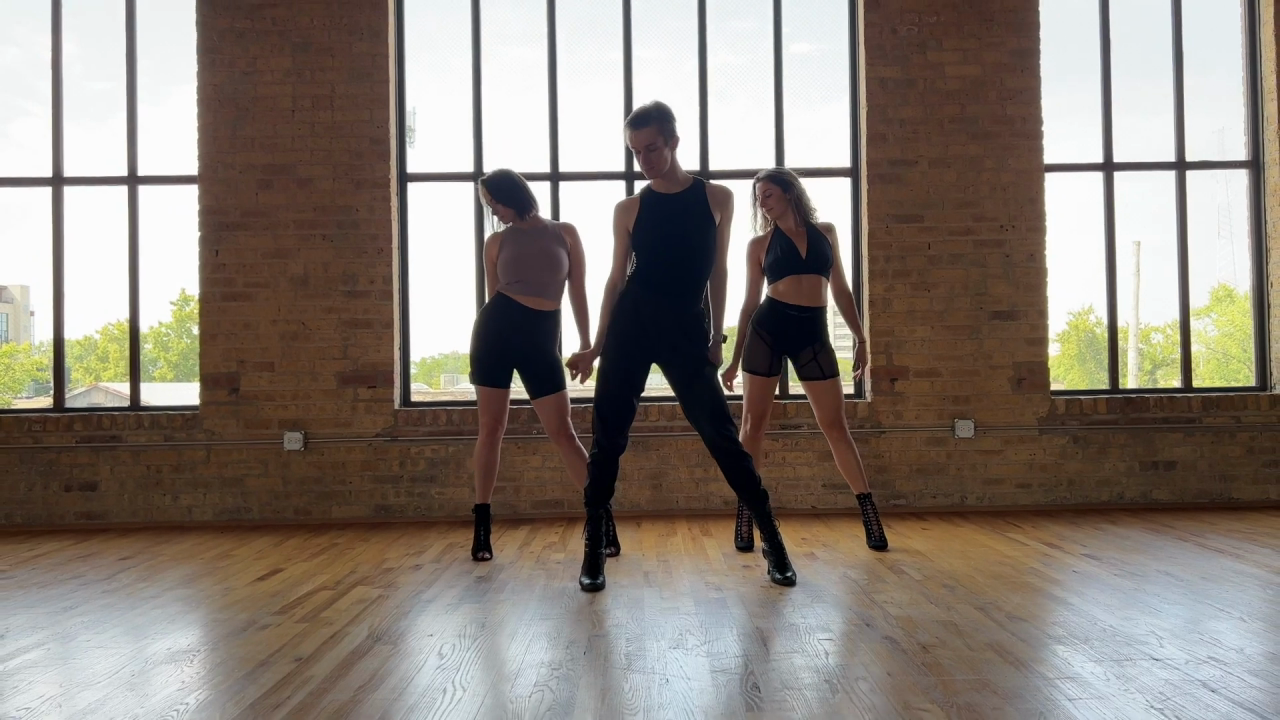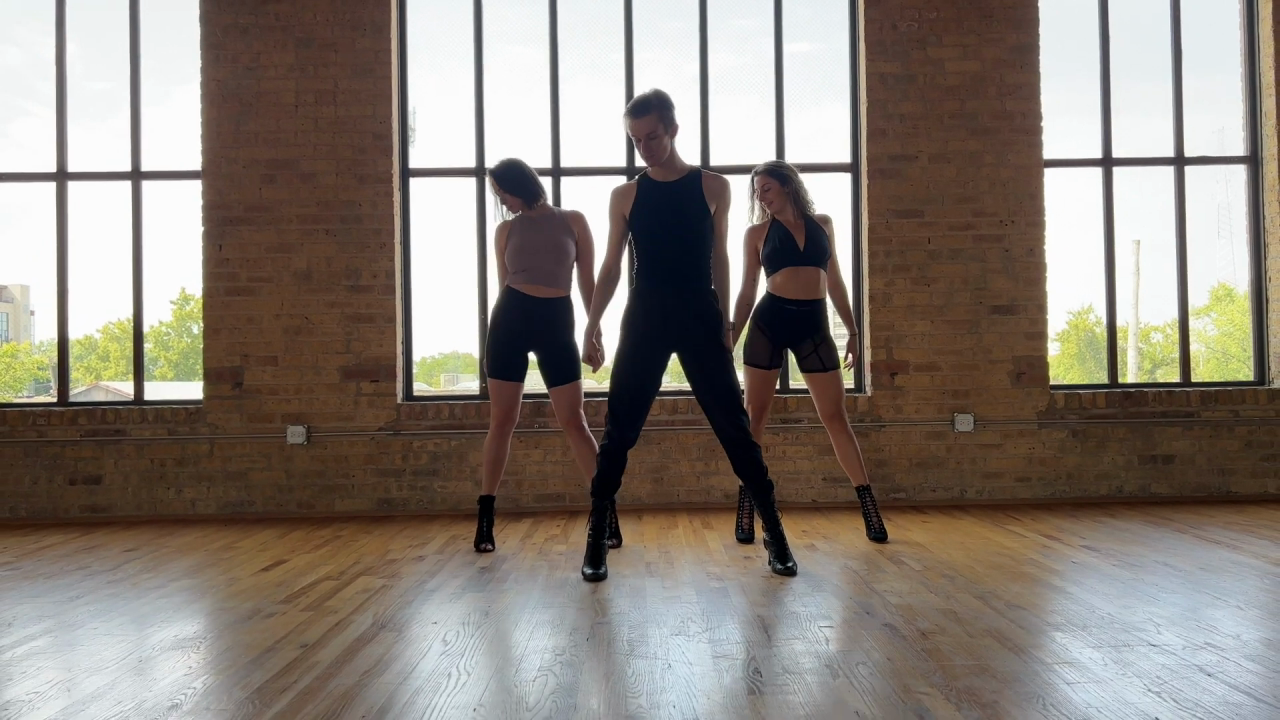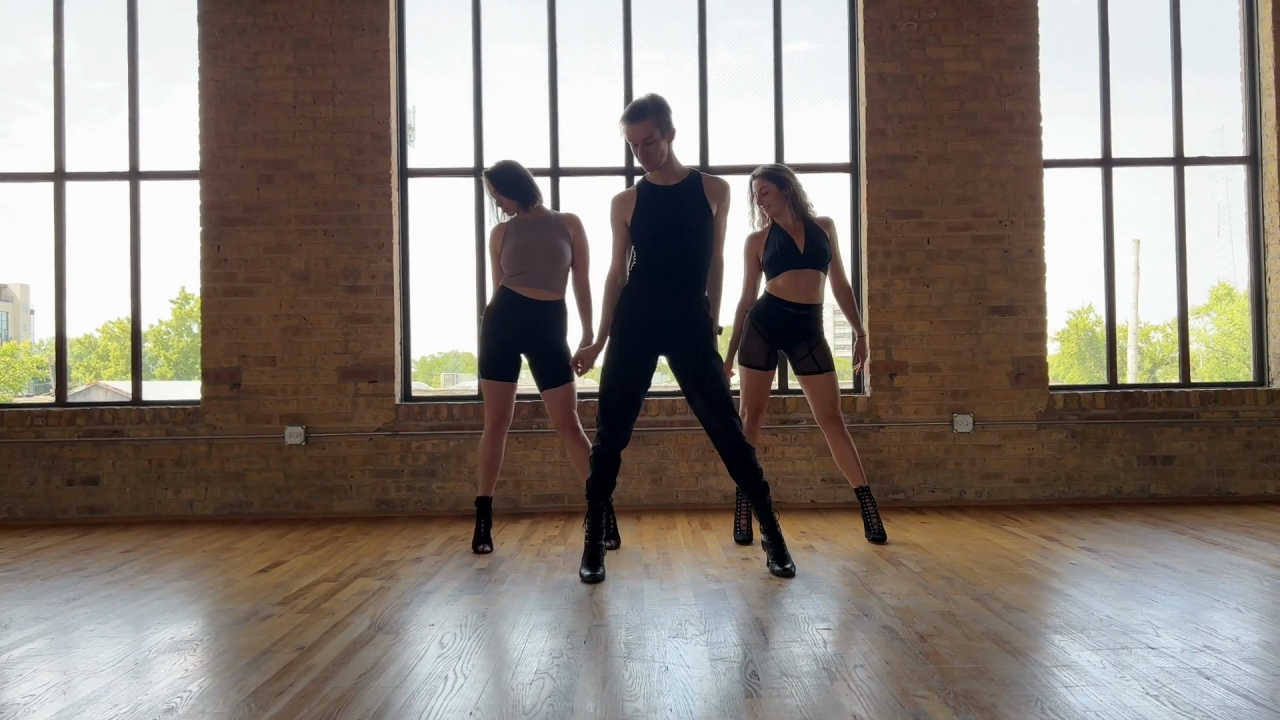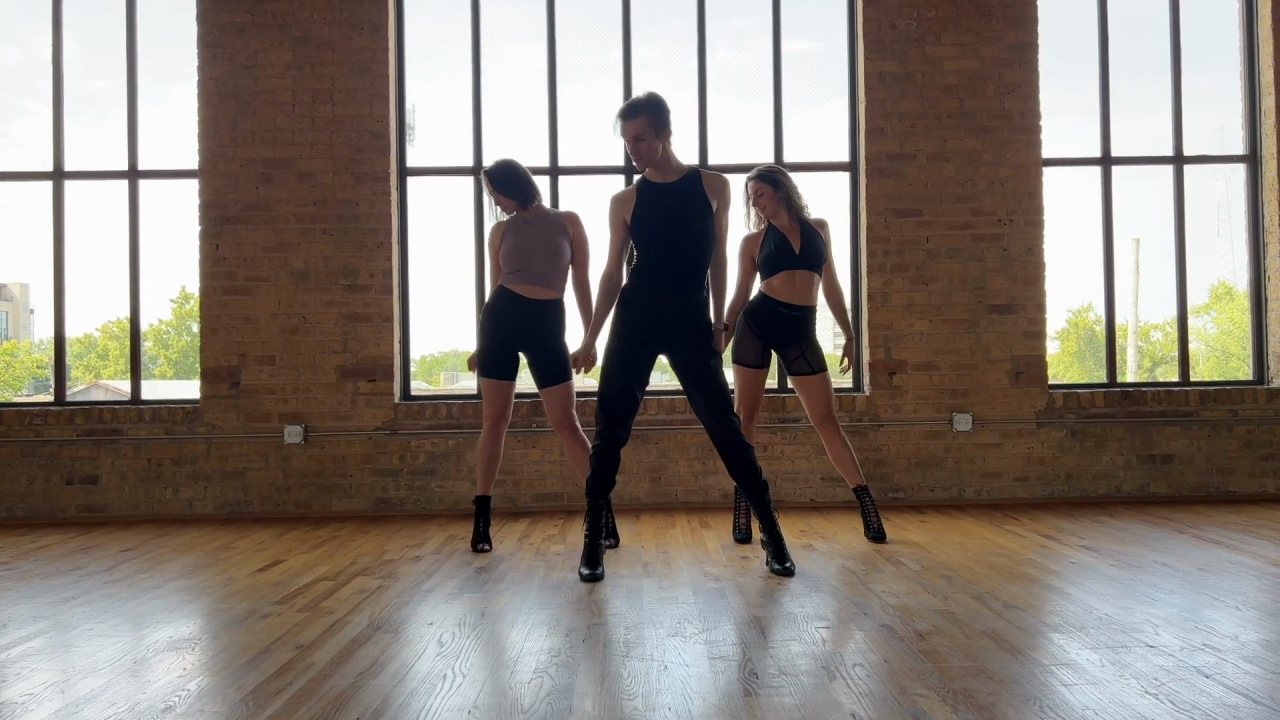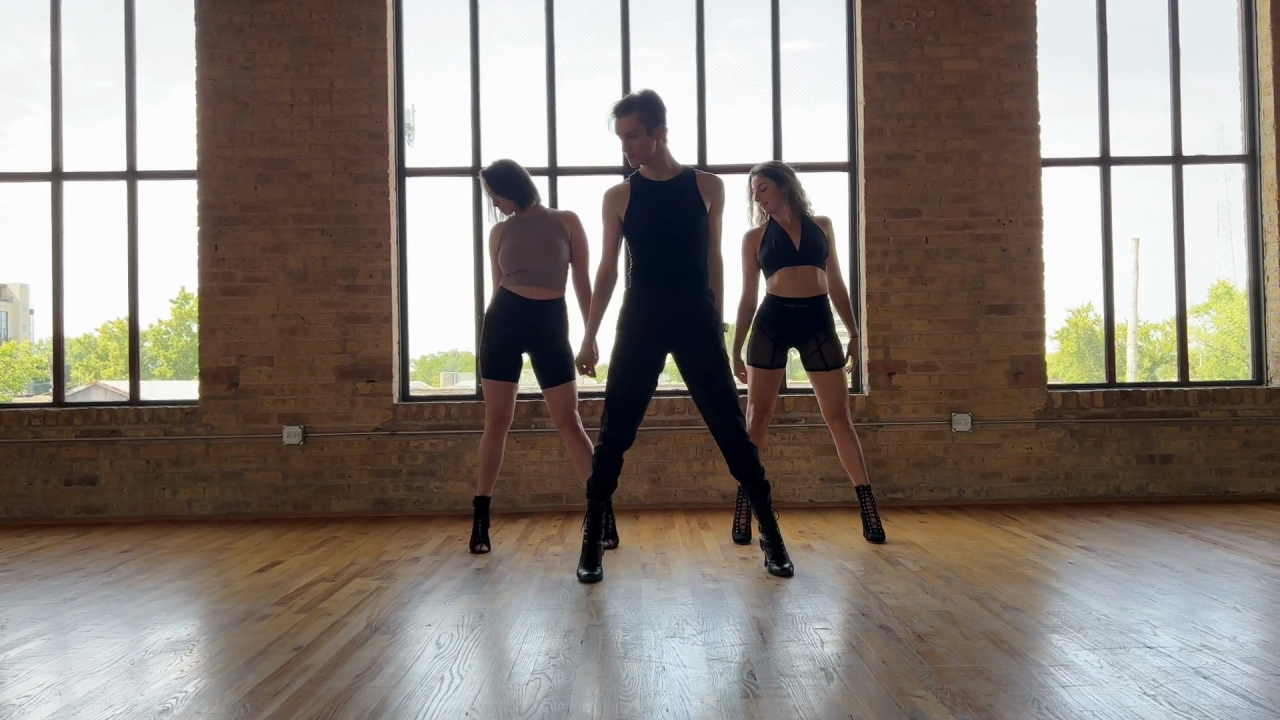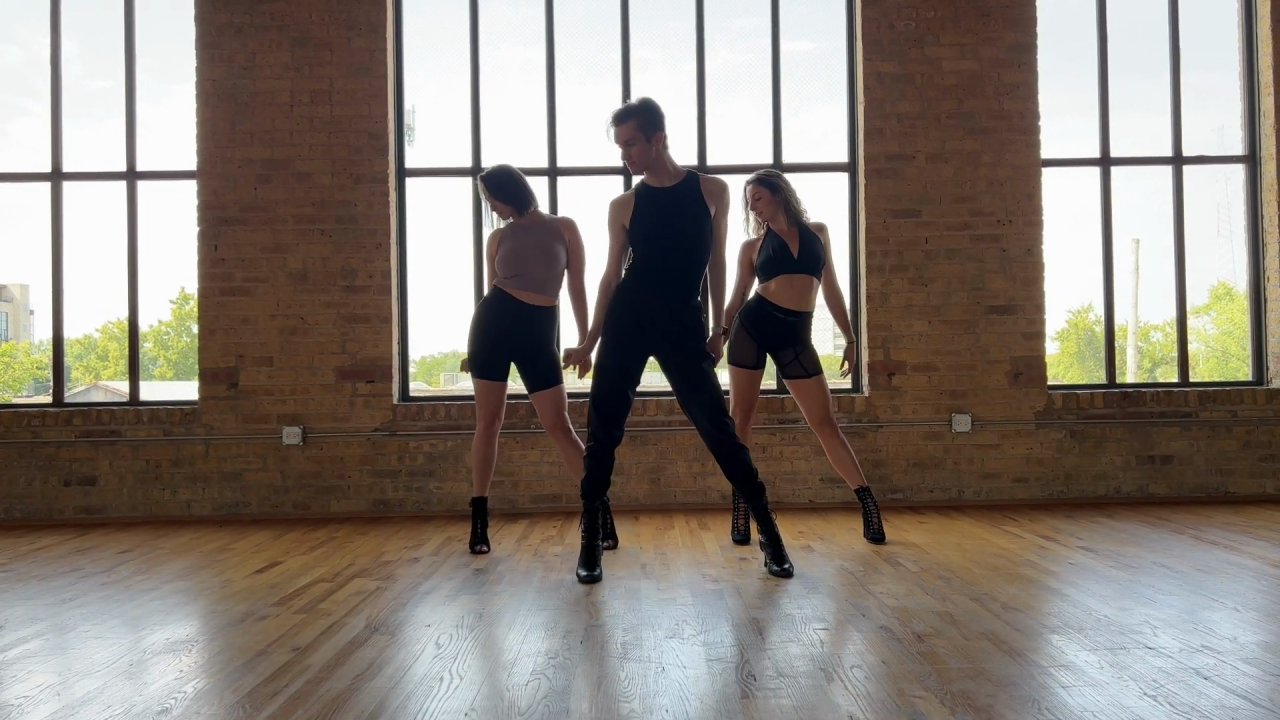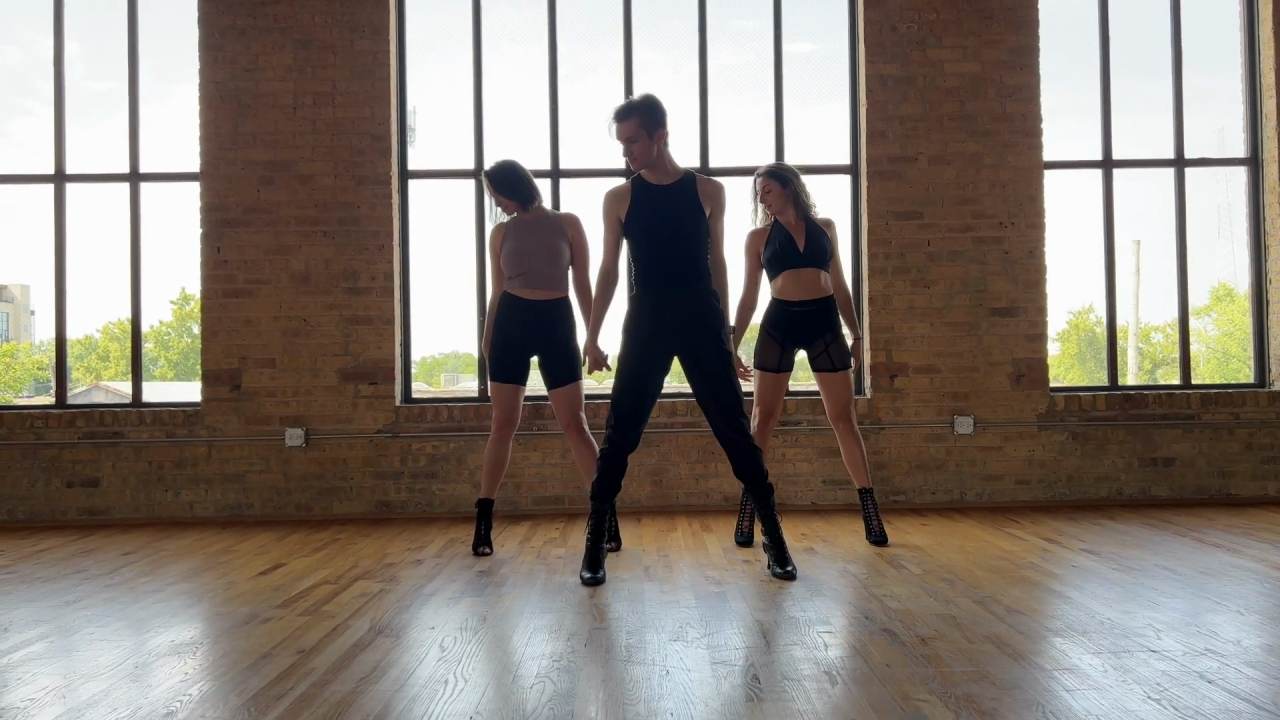
dt=0.5s
person 1, frame 1
left shoulder: (717, 198)
right shoulder: (628, 209)
left elbow: (718, 271)
right elbow: (617, 278)
left wrist: (716, 336)
right wrist: (597, 345)
left hip: (687, 328)
right hip: (632, 323)
left knee: (720, 433)
right knee: (608, 434)
left ankle: (771, 539)
right ankle: (594, 548)
person 1, frame 2
left shoulder: (713, 188)
right shoulder: (625, 196)
left elbow: (719, 258)
right elbow: (611, 267)
left wrist: (725, 322)
right wrist: (591, 326)
left hip: (700, 316)
right hip: (645, 317)
left knee: (732, 425)
right knee: (620, 427)
left ankle: (774, 532)
right ankle: (596, 538)
person 1, frame 3
left shoulder: (713, 190)
right shoulder: (626, 202)
left elbow: (714, 262)
right elbow: (617, 272)
left wrist: (711, 326)
right wrist: (598, 341)
left hip: (690, 319)
right hip: (635, 319)
left knee: (725, 427)
right knee: (612, 428)
left ankle: (771, 533)
right ankle: (594, 539)
person 1, frame 4
left shoulder: (713, 187)
right shoulder: (625, 201)
left elbow: (718, 259)
right elbow: (613, 273)
left wrist: (718, 323)
right wrist: (590, 337)
left hip: (691, 318)
right hip: (635, 317)
left knee: (724, 425)
right knee: (611, 427)
left ankle: (771, 532)
right ankle: (593, 539)
person 1, frame 5
left shoulder: (707, 187)
right shoulder: (619, 196)
left elbow: (713, 259)
right elbow: (608, 269)
left wrist: (717, 324)
right wrist: (589, 336)
left hip: (695, 317)
right hip: (641, 317)
left knee: (729, 426)
right knee: (616, 428)
left ankle: (770, 532)
right ankle: (592, 540)
person 1, frame 6
left shoulder: (712, 191)
right shoulder: (624, 205)
left elbow: (716, 263)
right elbow: (613, 275)
left wrist: (717, 328)
right wrist: (589, 341)
left hip: (683, 322)
right hip: (627, 319)
left knee: (718, 427)
right knee: (603, 428)
left ankle: (769, 533)
right ankle: (590, 541)
person 1, frame 7
left shoulder: (708, 191)
right shoulder: (618, 198)
left elbow: (716, 261)
right elbow: (609, 270)
left wrist: (726, 328)
right wrist: (591, 336)
left hip: (700, 319)
right hip: (647, 319)
left knee: (733, 429)
right knee: (621, 431)
left ankle: (773, 536)
right ankle: (595, 543)
person 2, frame 1
left shoulder: (564, 233)
right shoulder: (496, 241)
left elbow: (577, 292)
right elbow: (492, 294)
left wrist: (587, 345)
right wrist: (477, 353)
left hip: (541, 337)
right hip: (497, 328)
left knee: (562, 433)
right knee: (490, 429)
left ankle: (603, 519)
right ankle: (482, 527)
person 2, frame 2
left shoulder: (572, 221)
right shoulder: (506, 230)
left elbow: (587, 279)
right elbow: (504, 284)
right wrist: (492, 340)
left hip: (556, 322)
right hip: (510, 319)
left knee: (573, 423)
right knee: (502, 421)
left ankle: (607, 512)
right ankle: (485, 519)
person 2, frame 3
left shoulder: (568, 224)
right shoulder: (501, 232)
left elbow: (581, 282)
right elbow: (498, 286)
left wrist: (588, 335)
right wrist: (487, 341)
left hip: (549, 326)
right hip: (504, 320)
left knee: (568, 425)
right knee: (496, 422)
left ankle: (604, 512)
right ankle: (483, 520)
person 2, frame 4
left shoulder: (567, 222)
right shoulder: (500, 230)
left elbow: (581, 281)
right elbow: (496, 285)
right wrist: (481, 343)
left hip: (547, 324)
right hip: (502, 319)
left knee: (566, 424)
right knee: (494, 421)
left ankle: (604, 513)
right ankle: (481, 520)
person 2, frame 5
left shoulder: (566, 221)
right shoulder: (500, 231)
left elbow: (582, 280)
right elbow: (497, 286)
right wrist: (485, 343)
left hip: (549, 324)
right hip: (504, 321)
left knee: (568, 423)
right knee: (496, 422)
right ankle: (480, 520)
person 2, frame 6
left shoulder: (563, 228)
right shoulder: (498, 237)
left elbow: (577, 287)
right elbow: (492, 288)
left wrist: (586, 341)
right wrist: (473, 347)
left hip: (539, 331)
right hip: (495, 321)
left knee: (559, 427)
right knee: (488, 423)
left ankle: (601, 513)
right ankle: (479, 521)
person 2, frame 7
left shoulder: (567, 223)
right shoulder: (501, 232)
left elbow: (582, 282)
right elbow: (497, 292)
right wrist: (486, 344)
left hip: (556, 325)
right hip: (510, 325)
left knee: (574, 426)
right knee: (503, 425)
left ankle: (606, 515)
right ankle: (483, 522)
person 3, frame 1
left shoulder: (826, 231)
right shoulder: (759, 244)
left elbow: (840, 289)
right elbow: (751, 302)
left wrist: (860, 337)
right wrist: (734, 358)
left hip: (813, 334)
right hip: (768, 329)
left knee: (835, 426)
right knee: (753, 423)
left ankle: (869, 515)
right ankle: (745, 516)
person 3, frame 2
left shoulder: (822, 224)
right shoulder: (757, 233)
left elbow: (835, 282)
right elbow: (747, 292)
left wrist: (853, 330)
right wrist: (729, 341)
left hip: (814, 326)
right hip: (769, 323)
left knee: (835, 418)
right knee: (755, 416)
left ankle: (869, 506)
right ankle: (746, 511)
person 3, frame 3
left shoulder: (824, 226)
right shoulder: (757, 239)
left elbow: (839, 284)
right elbow: (747, 298)
left wrist: (859, 331)
right wrist: (730, 353)
left hip: (809, 331)
right hip: (765, 325)
left knee: (832, 420)
right knee: (750, 417)
left ankle: (868, 507)
right ankle: (743, 510)
person 3, frame 4
left shoulder: (818, 228)
right shoulder: (753, 240)
left elbow: (831, 287)
right elbow: (739, 297)
left wrist: (849, 335)
left hip: (801, 331)
right hip: (757, 325)
left knee: (826, 420)
right knee: (745, 416)
left ankle: (867, 504)
right ankle: (741, 509)
person 3, frame 5
left shoulder: (822, 225)
right shoulder: (755, 237)
left elbow: (836, 283)
right elbow: (749, 296)
left wrist: (853, 332)
right wrist: (736, 350)
left hip: (818, 325)
right hip: (771, 324)
left knee: (838, 417)
right knee: (757, 416)
left ankle: (867, 506)
right ankle: (744, 508)
person 3, frame 6
left shoulder: (818, 232)
right shoulder: (752, 246)
left elbow: (831, 290)
right elbow: (736, 301)
left wrist: (850, 338)
left hip: (796, 336)
right hip: (753, 327)
left knee: (825, 424)
right knee: (740, 418)
left ankle: (868, 505)
right ankle: (740, 510)
person 3, frame 7
left shoulder: (825, 227)
right shoulder: (758, 237)
left elbow: (839, 285)
right elbow: (749, 296)
left wrist: (856, 334)
right wrist: (732, 346)
left hip: (825, 325)
right hip: (778, 325)
left knee: (843, 418)
right knee: (763, 418)
left ankle: (870, 509)
right ankle: (748, 510)
